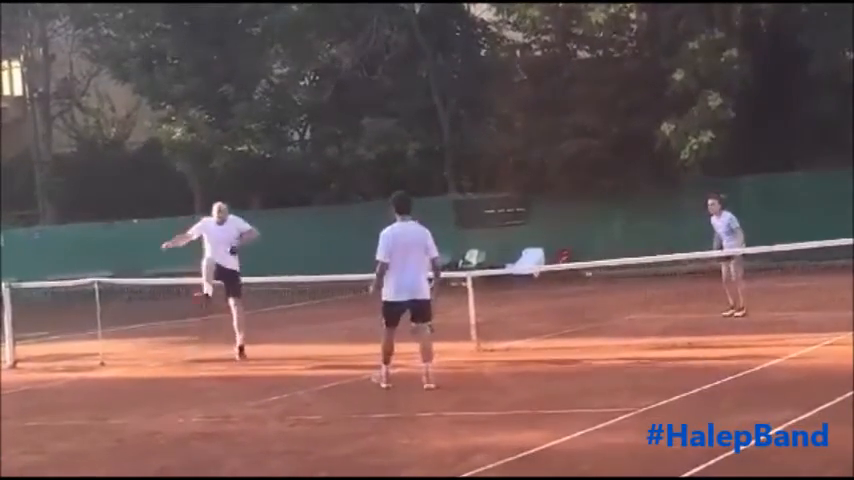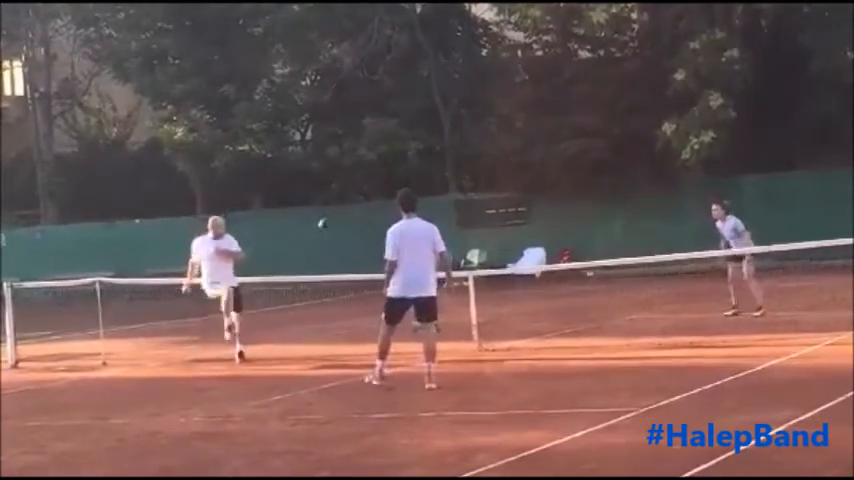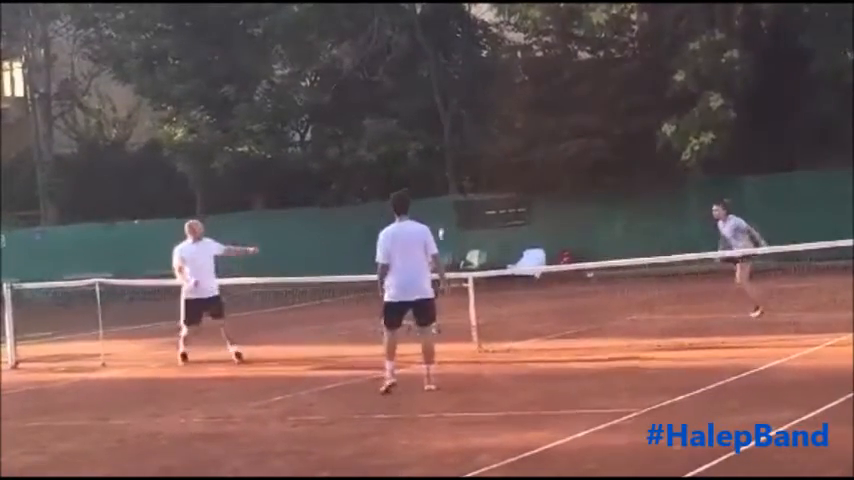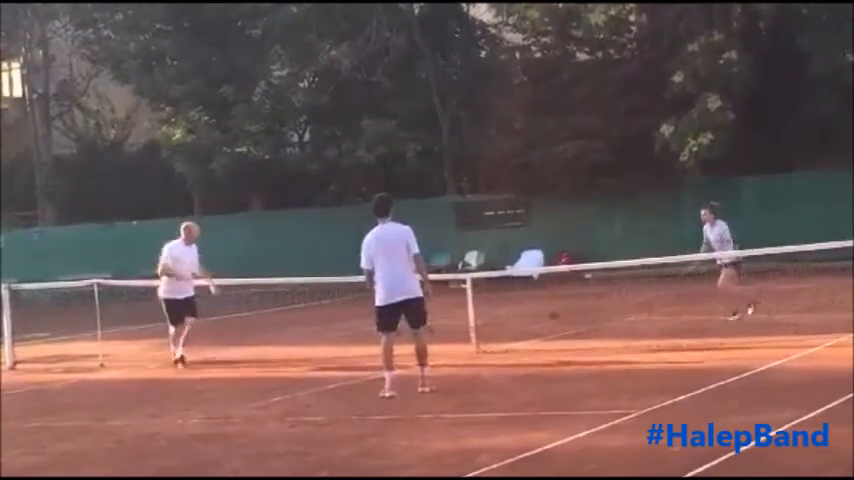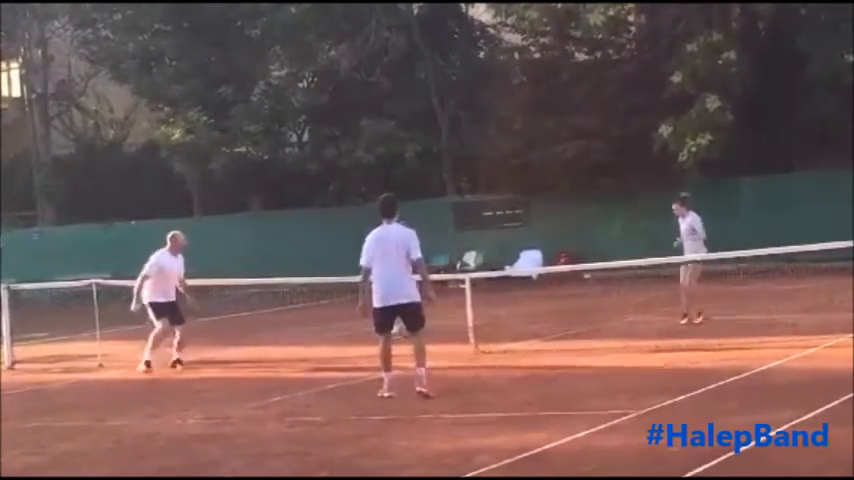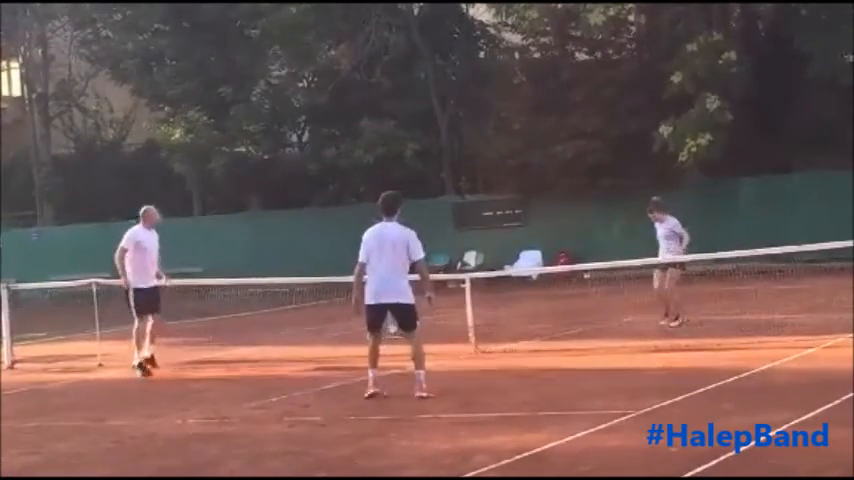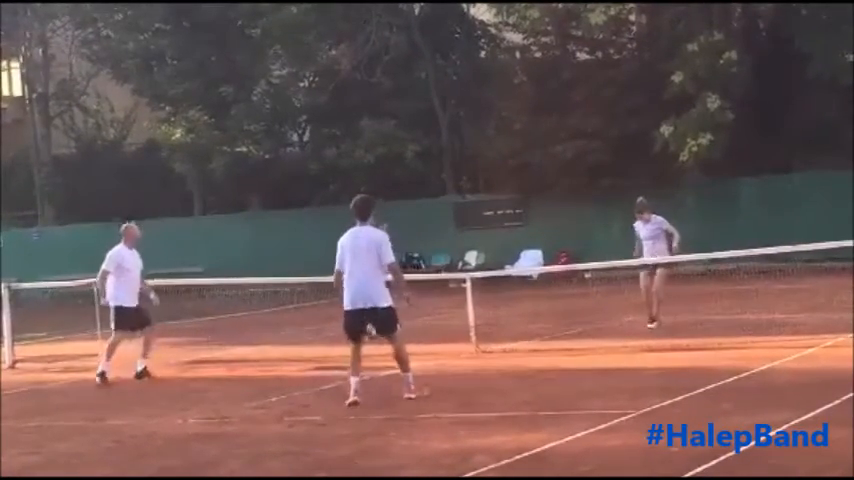
dt=0.3s
person 1, frame 1
left shoulder: (388, 233)
right shoulder: (423, 232)
left elbow: (383, 264)
right elbow: (435, 262)
left wrist: (376, 284)
right wrist: (436, 281)
left hip: (394, 292)
right hip: (420, 291)
left knee: (389, 332)
right knee: (423, 331)
left ankle: (384, 376)
right ankle: (428, 377)
person 1, frame 2
left shoulder: (394, 231)
right shoulder: (431, 228)
left elbow: (392, 263)
right elbow: (444, 256)
left wrist: (387, 284)
right wrist: (448, 277)
left hip: (400, 289)
right hip: (426, 289)
left knee: (387, 328)
right knee: (428, 330)
left ankle: (378, 372)
right ankle: (429, 376)
person 1, frame 3
left shoulder: (386, 234)
right shoulder: (423, 230)
left elbow: (383, 266)
right elbow: (435, 258)
left wrist: (381, 285)
right wrist: (443, 280)
left hip: (395, 292)
right hip: (422, 290)
left knee: (390, 332)
right knee: (426, 332)
left ankle: (389, 374)
right ankle: (429, 378)
person 1, frame 4
left shoulder: (369, 238)
right shoulder: (404, 230)
left elbow: (368, 272)
right elbow: (417, 258)
left wrist: (375, 289)
right wrist: (426, 282)
left hip: (385, 295)
right hip: (411, 292)
left knee: (387, 337)
right knee: (419, 334)
left ankle: (389, 385)
right ankle: (423, 381)
person 1, frame 5
left shoulder: (372, 237)
right shoulder: (408, 234)
left elbow: (365, 271)
right elbow: (418, 263)
left wrist: (362, 298)
right wrist: (428, 288)
left hip: (381, 296)
right hip: (407, 295)
left knee: (385, 339)
right knee: (417, 336)
left ankle: (387, 385)
right ankle: (421, 381)
person 1, frame 6
left shoulder: (370, 234)
right shoulder: (407, 234)
left elbow: (361, 266)
right elbow: (420, 264)
left wrist: (356, 293)
right wrist: (428, 289)
left hip: (373, 295)
right hip: (400, 295)
left knee: (375, 339)
right knee: (413, 338)
left ankle: (372, 383)
right ankle: (421, 385)
person 1, frame 7
left shoulder: (344, 239)
right shoulder: (380, 236)
left elbow: (338, 273)
right elbow: (392, 267)
left wrist: (342, 293)
right wrist: (404, 290)
left hip: (352, 300)
right hip: (378, 298)
left knee: (356, 345)
right knee: (395, 340)
left ankle: (354, 391)
right ankle: (409, 387)
person 2, frame 1
left shoulder: (234, 221)
right shoulder: (205, 223)
left elbow: (254, 233)
right elbow: (186, 237)
left wrist: (241, 241)
right wrist: (171, 243)
left hip: (231, 268)
right hip: (213, 265)
left knee: (236, 304)
right knee: (209, 261)
left ankle: (240, 343)
right ankle: (207, 293)
person 2, frame 2
left shoulder: (228, 239)
right shoulder: (199, 243)
left elbow: (240, 256)
right elbow: (194, 263)
left wrist: (225, 252)
right wrist: (187, 282)
left hip: (230, 283)
right hip: (212, 284)
left knee: (236, 317)
right knee: (228, 290)
left ankle: (238, 349)
right ankle: (228, 325)
person 2, frame 3
left shoulder: (209, 243)
right shoulder: (180, 250)
left elbow: (227, 250)
right elbow: (178, 272)
left wrist: (248, 250)
right wrist: (188, 281)
left hip: (211, 292)
right hip: (191, 295)
left knee: (221, 322)
right knee: (188, 327)
left ankle: (234, 350)
right ankle: (182, 350)
person 2, frame 4
left shoulder: (193, 248)
right shoulder: (171, 248)
left elbow: (197, 269)
right elbow: (161, 270)
left wrist: (210, 281)
right wrist: (181, 276)
left hip: (188, 293)
right hip: (170, 294)
left knee: (190, 323)
right knee: (176, 327)
left ankle: (180, 355)
right ankle: (174, 350)
person 2, frame 5
left shoulder: (179, 259)
right shoulder: (158, 258)
left elbow: (180, 280)
right elbow: (142, 279)
left wrist: (187, 295)
right wrist: (135, 300)
left hip: (170, 299)
right hip: (154, 299)
left knee: (180, 330)
right knee: (163, 328)
left ankle: (176, 358)
right ankle: (146, 360)
person 2, frame 6
left shoulder: (154, 234)
right shoulder: (134, 233)
right elbow: (119, 255)
left wrist: (160, 273)
right wrist: (124, 276)
left hip: (151, 284)
right hip: (136, 285)
left knee: (154, 318)
right knee: (141, 321)
left ankle: (148, 355)
right ankle: (138, 361)
person 2, frame 7
left shoulder: (135, 254)
right shoulder: (116, 253)
right elbow: (101, 276)
left wrist: (150, 292)
right wrist: (104, 297)
left hip: (133, 303)
right hip: (119, 303)
left knee: (148, 332)
right knee: (119, 335)
left ankle: (141, 368)
right ankle: (102, 372)
person 3, frame 1
left shoulder: (729, 217)
right shoulder: (713, 220)
left elbow: (740, 233)
left wrist: (738, 250)
right wrist: (715, 250)
right hip: (725, 251)
left knee: (736, 279)
right knee: (726, 280)
left ankle: (742, 307)
right ankle: (733, 306)
person 3, frame 2
left shoulder: (734, 221)
right shoulder: (718, 224)
left elbow: (745, 236)
right hip: (734, 253)
left knee: (748, 278)
right knee: (730, 280)
left ankle: (760, 307)
right ankle: (734, 307)
person 3, frame 3
left shoulder: (735, 220)
right shoulder: (720, 224)
left elbow: (751, 231)
left wrist: (761, 242)
left knee: (741, 281)
right knee: (740, 281)
left ankle: (758, 306)
right ankle: (757, 305)
person 3, frame 4
left shoulder: (722, 226)
right shoulder: (706, 228)
left elbow: (730, 243)
right elbow: (706, 244)
right wrist: (701, 254)
left hip: (731, 260)
right hip: (721, 261)
left knee: (723, 285)
right knee: (731, 286)
left ankle: (738, 312)
right ankle: (751, 303)
person 3, frame 5
left shoulder: (694, 218)
right shoulder: (681, 219)
left elbow: (702, 235)
left wrist: (683, 240)
right wrist: (680, 241)
left hip: (696, 255)
right hip: (687, 255)
left knee: (689, 284)
right knee: (683, 285)
left ankle: (699, 312)
right ankle: (686, 314)
person 3, frame 6
left shoulder: (673, 222)
right shoulder: (657, 224)
left elbow: (686, 236)
left wrist: (681, 249)
right hip: (662, 259)
left knee: (669, 289)
right knee: (657, 288)
left ankle: (679, 316)
right ankle: (668, 313)
person 3, frame 7
left shoulder: (659, 221)
right shoulder: (637, 225)
left elbow: (674, 233)
left wrist: (675, 243)
right wrist: (636, 254)
left knee: (656, 289)
right knee: (645, 290)
left ankle: (656, 316)
right ankle: (652, 317)
